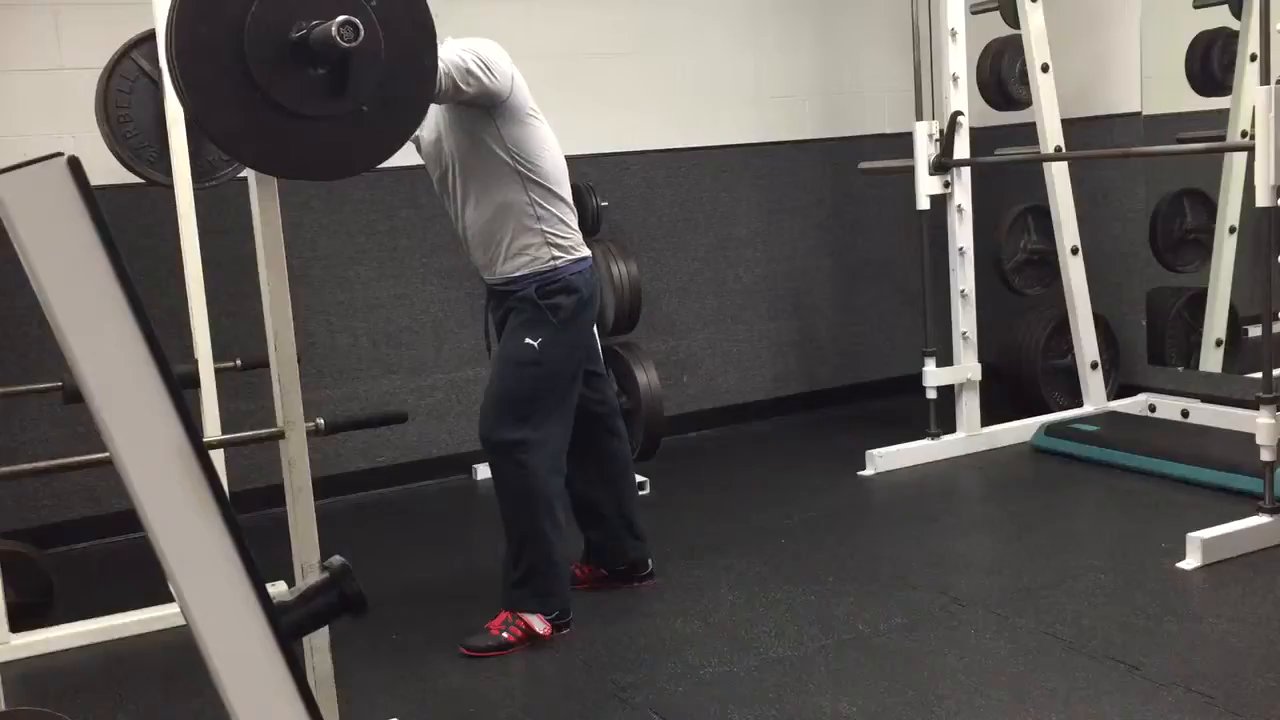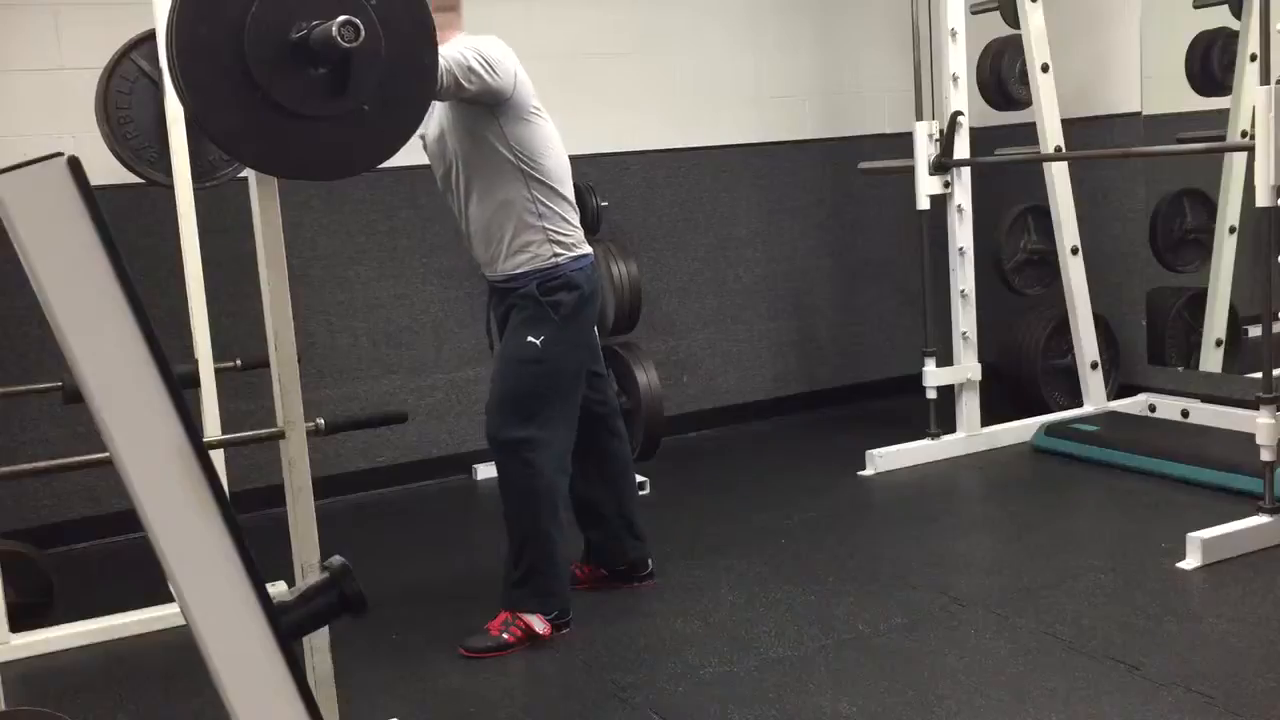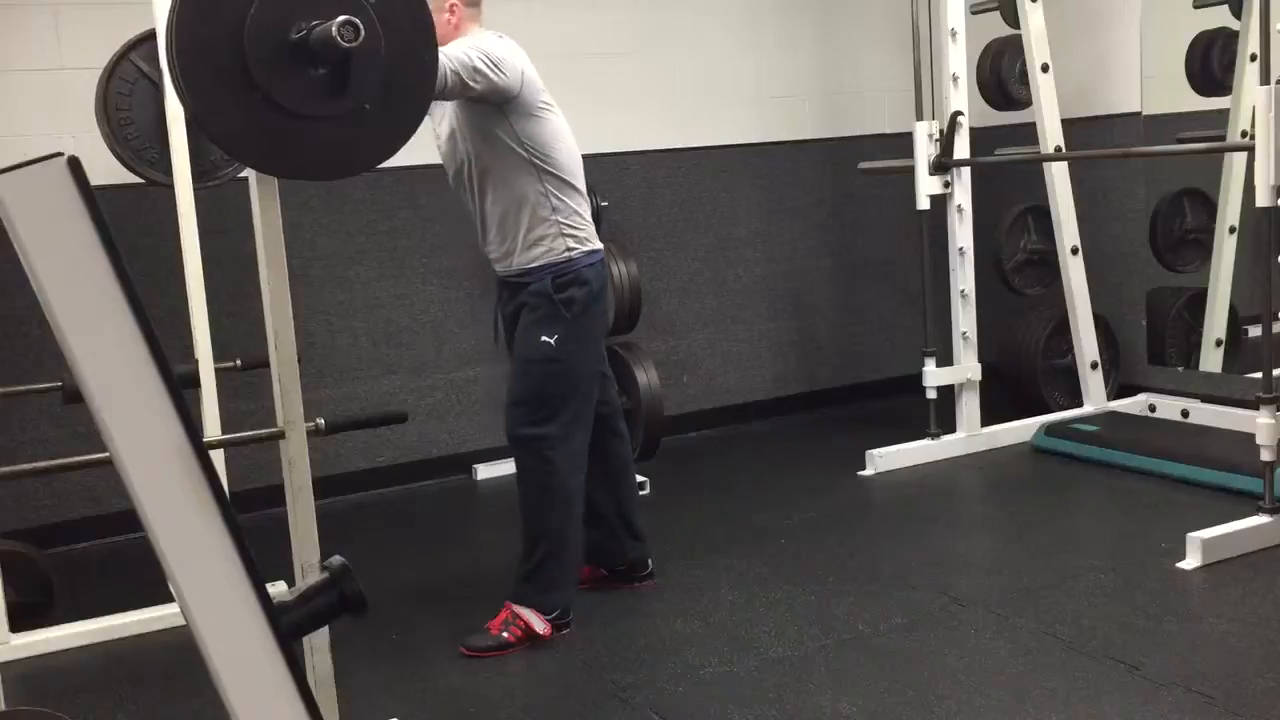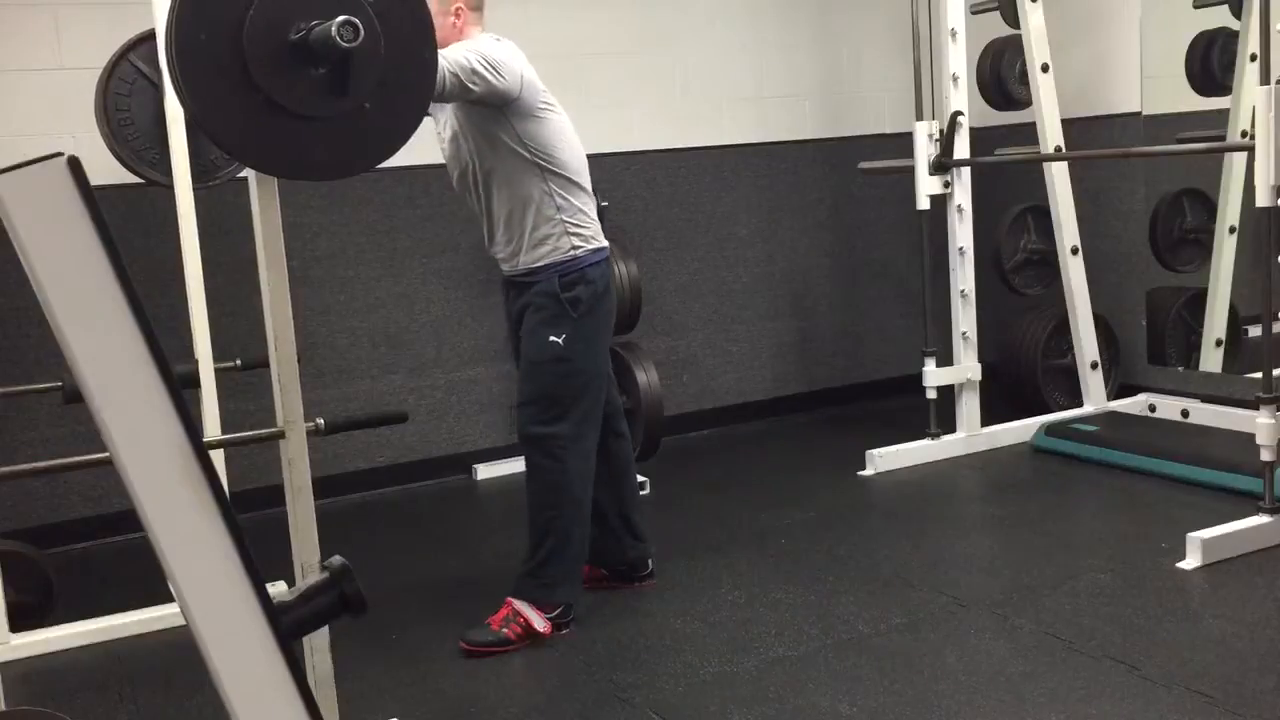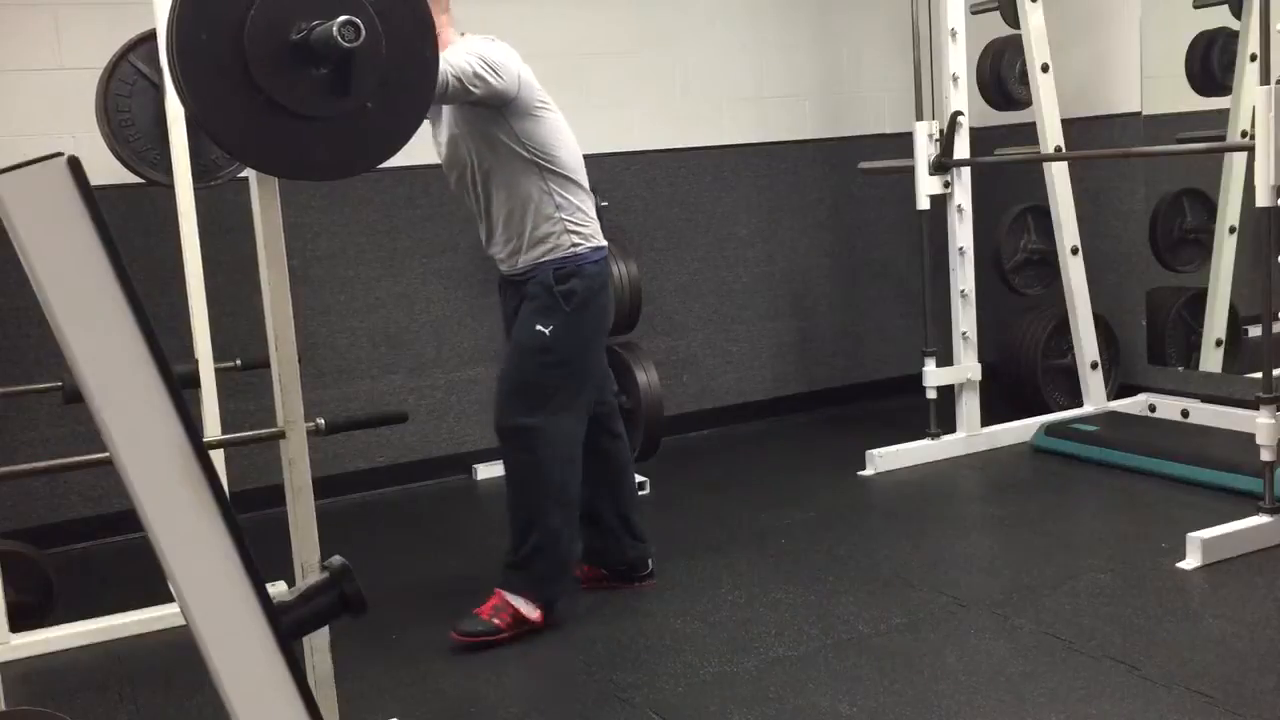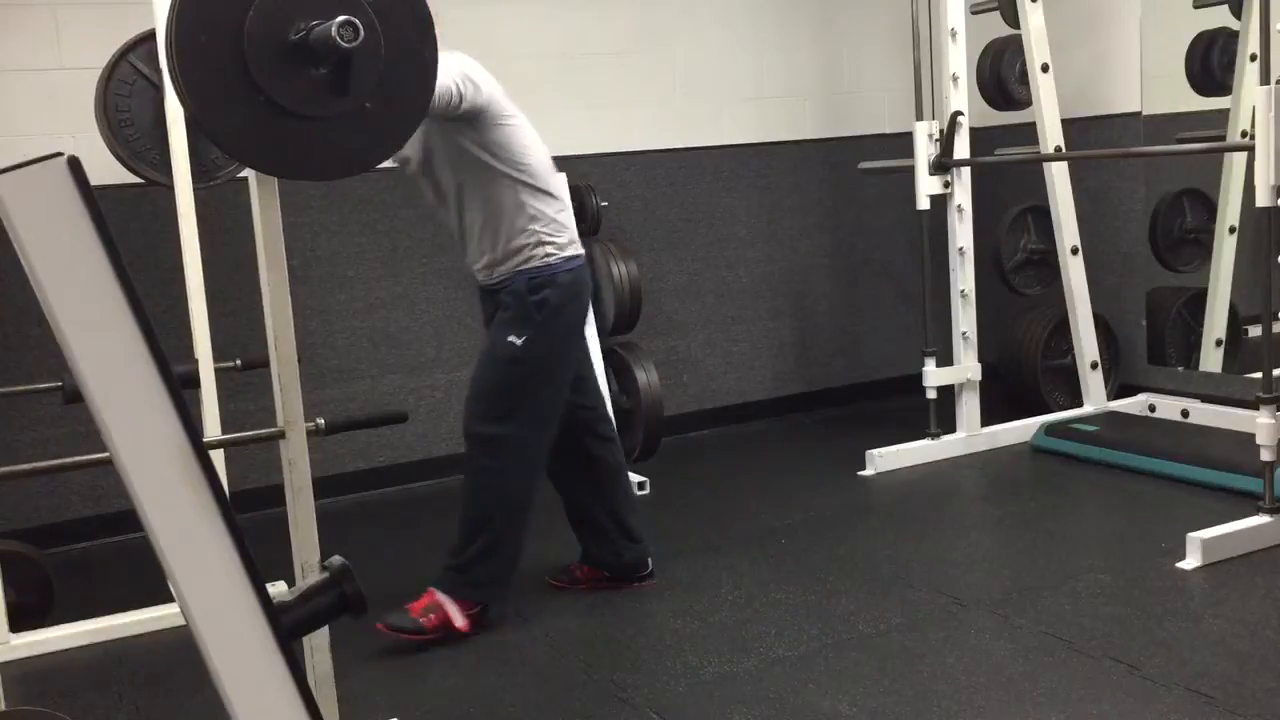
dt=0.2s
person 1, frame 1
left shoulder: (478, 62)
right shoulder: (431, 111)
left hip: (549, 284)
right hip: (519, 286)
left knee: (513, 432)
right knee: (584, 425)
left ankle: (536, 605)
right ankle: (620, 556)
person 1, frame 2
left shoulder: (482, 58)
right shoulder: (436, 104)
left hip: (551, 280)
right hip: (521, 282)
left knee: (519, 430)
right knee: (585, 420)
left ankle: (537, 604)
right ankle: (620, 554)
person 1, frame 3
left shoulder: (491, 56)
right shoulder: (452, 96)
left hip: (561, 275)
right hip: (526, 277)
left knee: (541, 429)
right knee: (586, 420)
left ankle: (541, 602)
right ankle: (619, 554)
person 1, frame 4
left shoulder: (489, 59)
right shoulder: (452, 93)
left hip: (567, 272)
right hip: (531, 275)
left knee: (553, 428)
right knee: (587, 420)
left ankle: (543, 599)
right ankle: (619, 555)
person 1, frame 5
left shoulder: (485, 60)
right shoulder: (447, 98)
left hip: (565, 269)
right hip: (530, 273)
left knee: (530, 419)
right knee: (586, 418)
left ankle: (532, 590)
right ankle: (619, 555)
person 1, frame 6
left shoulder: (448, 73)
right shoulder: (412, 122)
left hip: (541, 278)
right hip: (521, 281)
left knee: (497, 430)
right knee: (572, 425)
left ankle: (463, 596)
right ankle: (619, 555)
